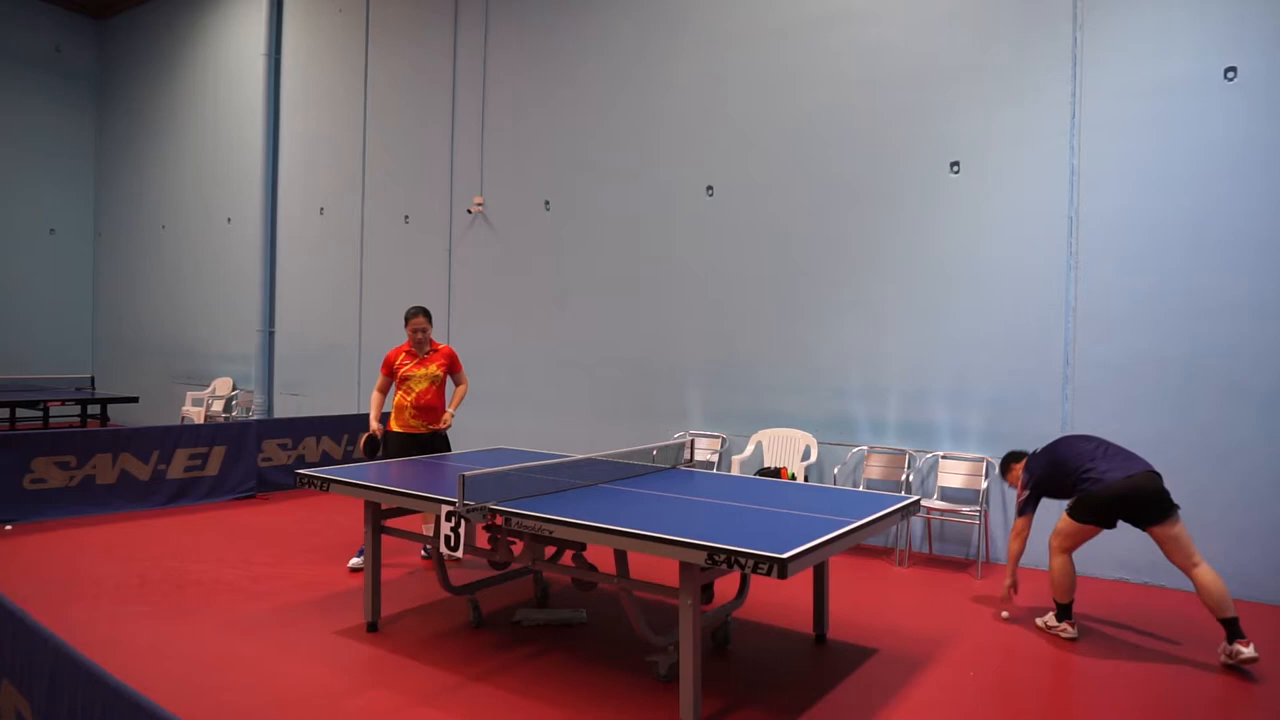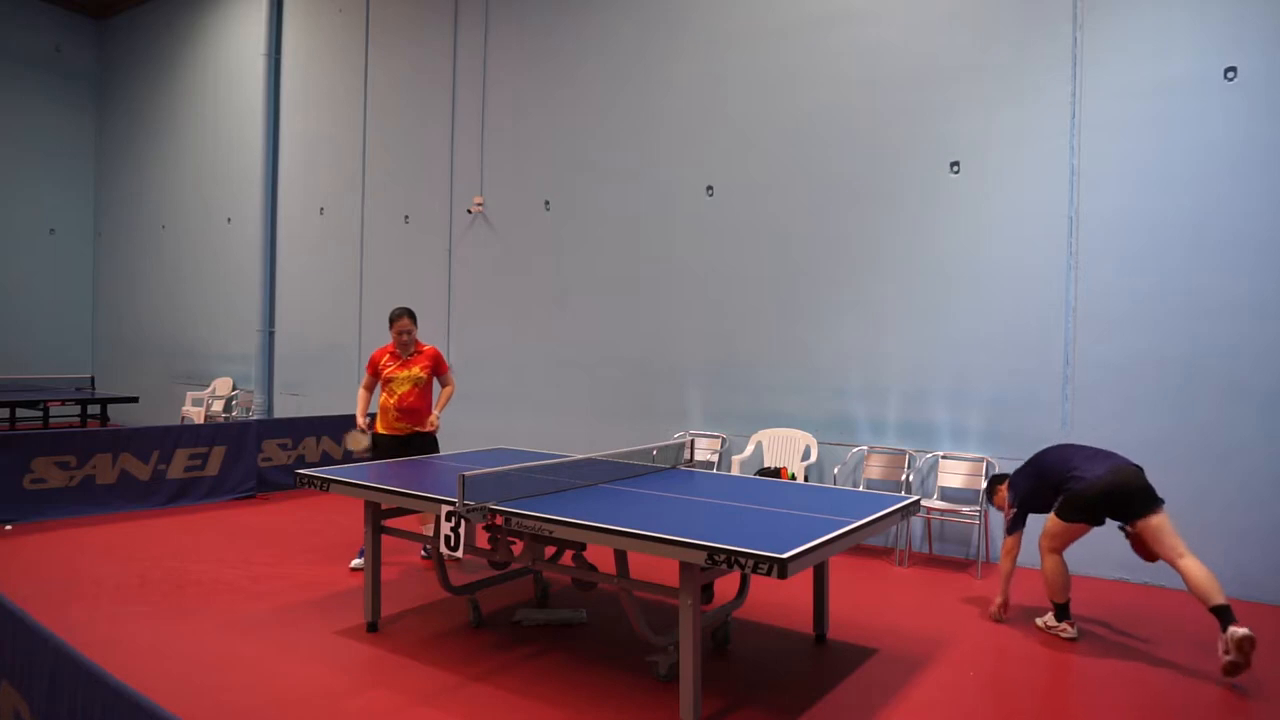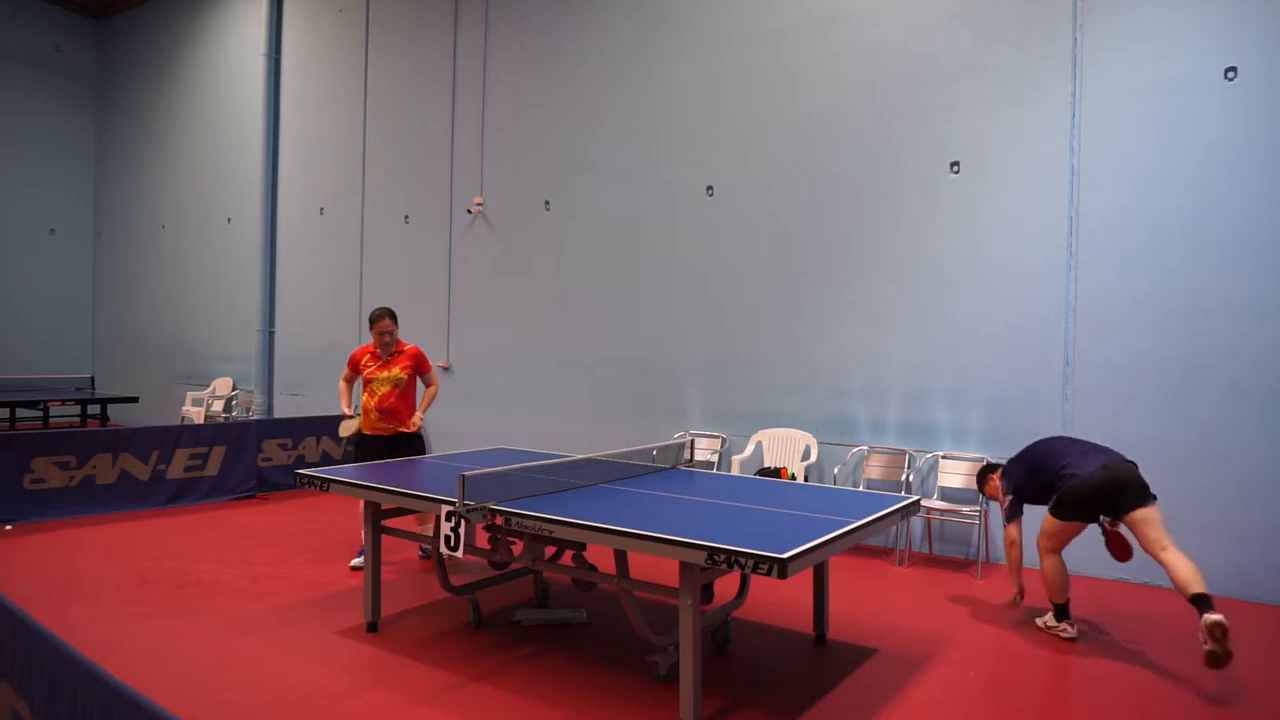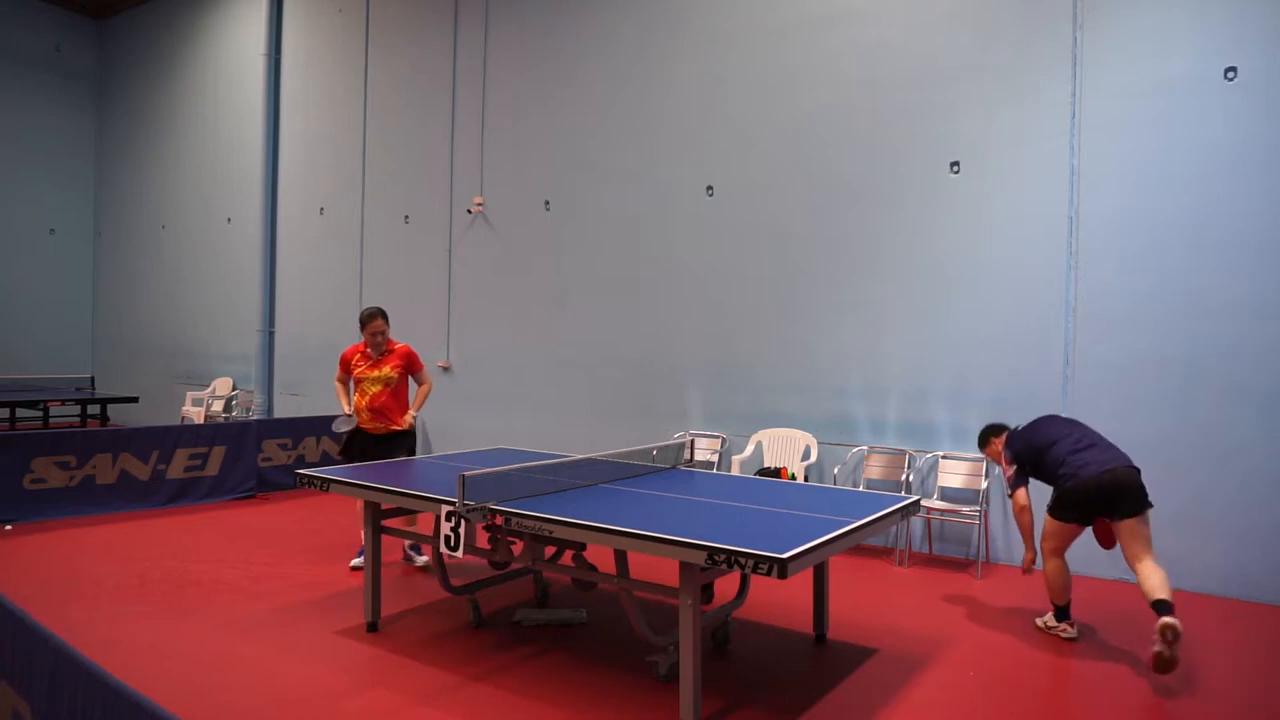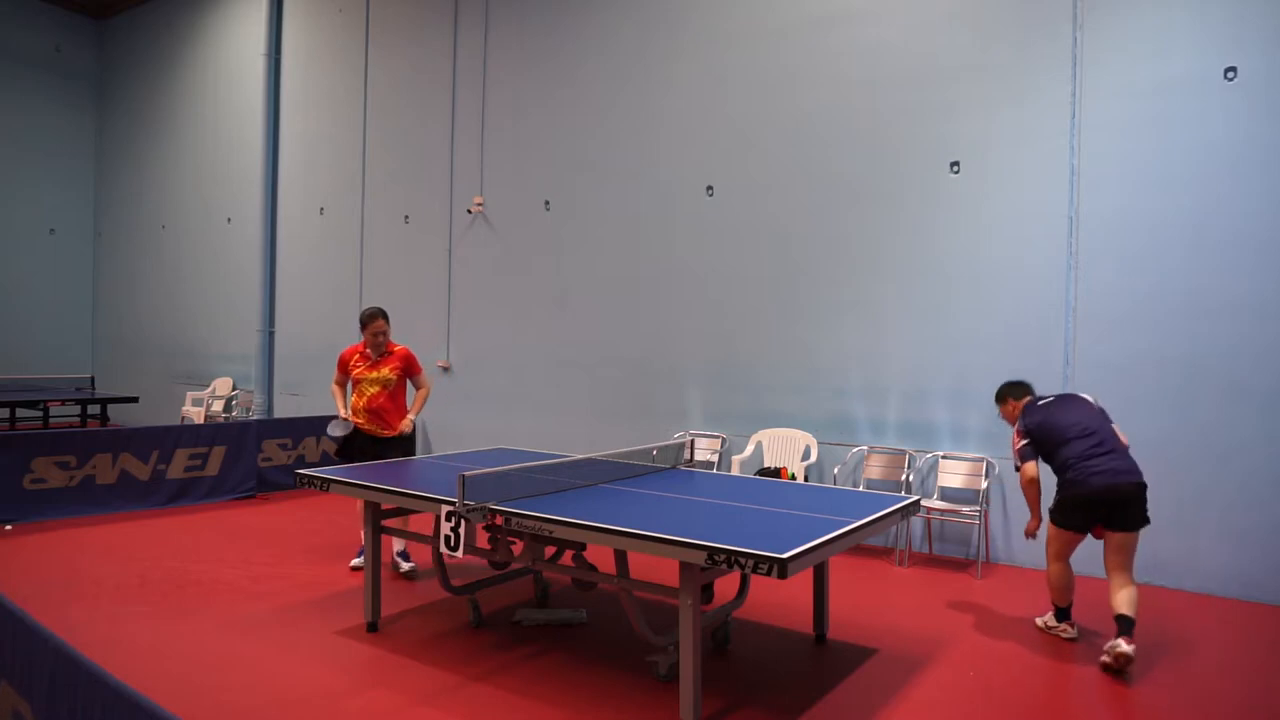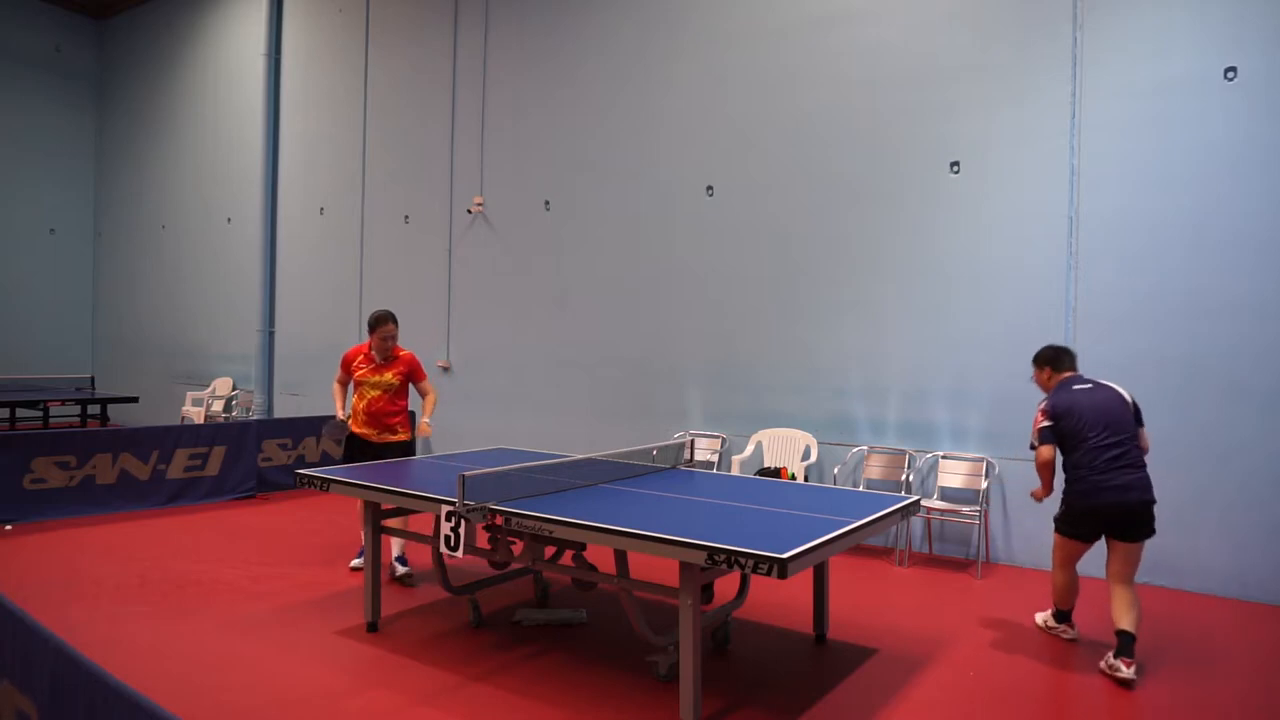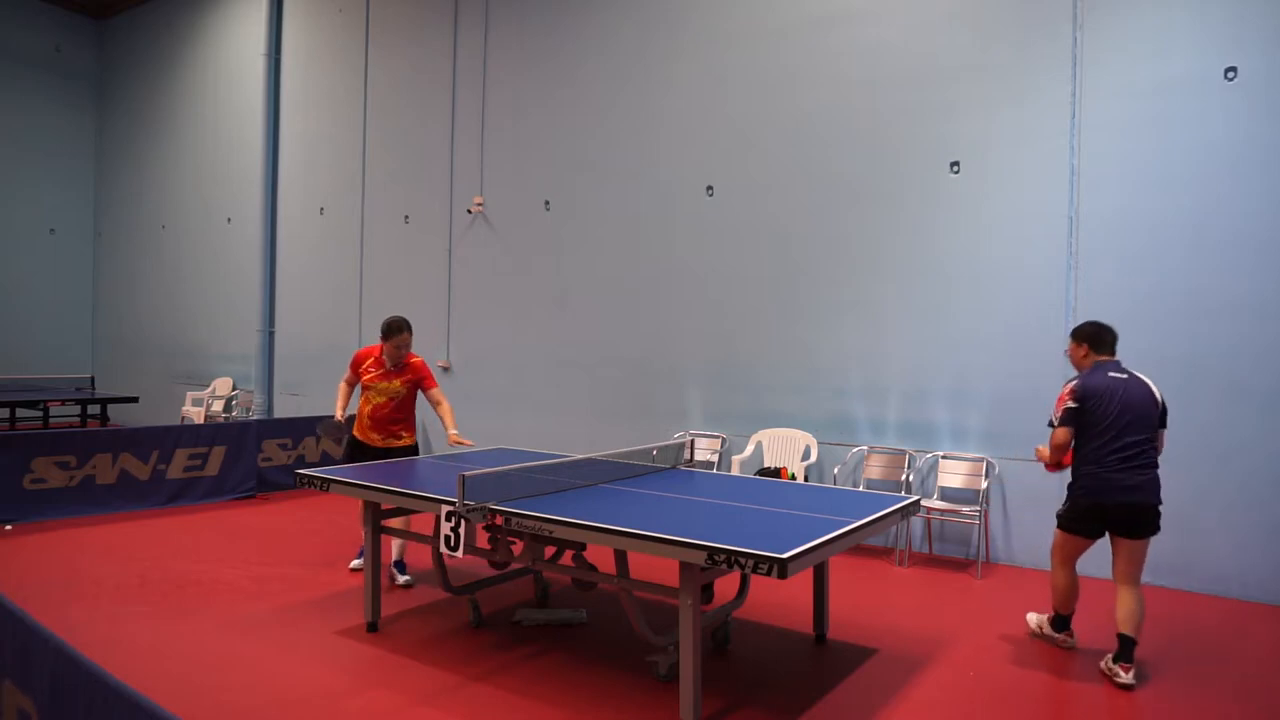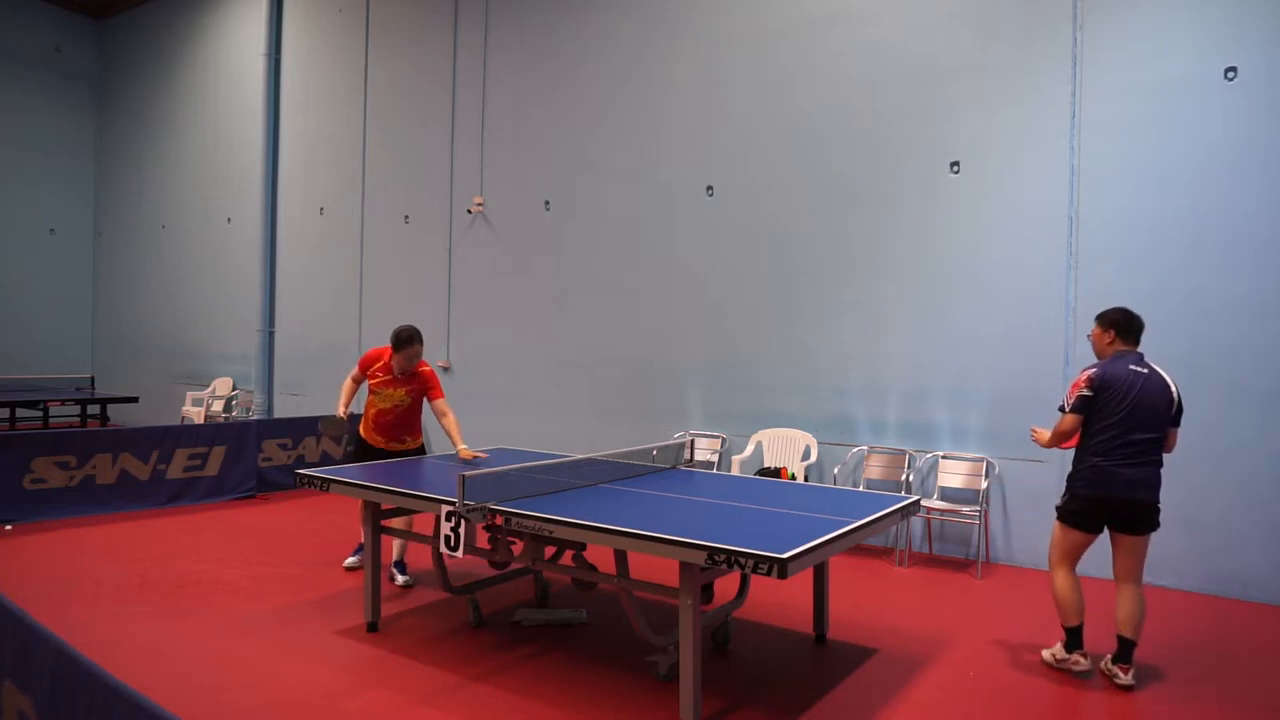
dt=0.2s
person 1, frame 1
left shoulder: (1031, 471)
right shoulder: (1068, 446)
left elbow: (1020, 531)
left wrist: (1011, 574)
left hip: (1103, 489)
right hip: (1146, 479)
left knee: (1059, 547)
right knee: (1193, 563)
left ankle: (1062, 619)
right ankle: (1237, 641)
person 1, frame 2
left shoulder: (1017, 489)
left elbow: (1010, 548)
left wrist: (1003, 594)
right wrist: (1130, 516)
left hip: (1090, 488)
right hip: (1130, 475)
left knee: (1049, 547)
right knee: (1180, 555)
left ankle: (1061, 620)
right ankle: (1230, 627)
person 1, frame 3
left shoulder: (1009, 483)
right shoulder: (1044, 451)
left elbow: (1013, 538)
left wrist: (1018, 584)
right wrist: (1111, 511)
left hip: (1082, 485)
right hip: (1124, 471)
left knee: (1049, 547)
right knee: (1166, 550)
left ankle: (1061, 620)
right ankle: (1207, 612)
person 1, frame 4
left shoulder: (1010, 451)
right shoulder: (1055, 422)
left elbow: (1021, 504)
left wrist: (1030, 551)
left hip: (1080, 484)
right hip: (1125, 473)
left knee: (1052, 552)
right knee: (1143, 560)
left ankle: (1062, 621)
right ankle: (1165, 617)
person 1, frame 5
left shoulder: (1024, 425)
right shoulder: (1081, 399)
left elbow: (1030, 475)
right elbow: (1123, 443)
left wrist: (1035, 517)
left hip: (1080, 488)
right hip: (1129, 482)
left knee: (1057, 556)
right knee: (1120, 574)
left ankle: (1063, 621)
right ankle: (1124, 638)
person 1, frame 6
left shoulder: (1051, 406)
right shoulder: (1117, 392)
left elbow: (1045, 458)
right elbow: (1143, 445)
left wrist: (1044, 489)
left hip: (1086, 496)
right hip: (1137, 495)
left knee: (1063, 563)
right knee: (1122, 582)
left ankle: (1062, 622)
right ankle: (1124, 657)
person 1, frame 7
left shoulder: (1079, 387)
right shoulder: (1148, 388)
left elbow: (1061, 441)
right elbow: (1157, 445)
left wrist: (1050, 458)
left hip: (1092, 493)
right hip: (1142, 495)
left knee: (1062, 561)
right knee: (1128, 582)
left ankle: (1060, 628)
right ankle: (1123, 662)
person 1, frame 8
left shoulder: (1096, 375)
right shoulder: (1165, 383)
left elbow: (1068, 427)
right elbow: (1169, 442)
left wrist: (1049, 439)
left hip: (1091, 486)
right hip: (1142, 492)
left knee: (1061, 565)
right knee: (1129, 580)
left ankle: (1073, 649)
right ankle: (1122, 664)
person 2, frame 1
left shoulder: (446, 354)
right shoulder: (394, 356)
left elbow: (462, 383)
right elbow: (380, 390)
left wrist: (451, 411)
right wrist: (374, 419)
left hip: (433, 432)
right hip: (400, 431)
left ankle: (430, 544)
right ankle: (368, 547)
person 2, frame 2
left shoulder: (432, 355)
right shoulder: (380, 357)
left elbow: (449, 385)
right elbow: (366, 388)
left wrist: (436, 413)
right wrist: (361, 414)
left hip: (421, 433)
right hip: (387, 433)
left ankle: (430, 545)
right ankle: (368, 548)
person 2, frame 3
left shoulder: (413, 354)
right shoulder: (360, 356)
left elbow: (433, 385)
right elbow: (345, 380)
left wrist: (419, 414)
right wrist: (346, 406)
left hip: (406, 433)
right hip: (370, 433)
left ankle: (427, 543)
right ankle: (367, 547)
person 2, frame 4
left shoulder: (404, 353)
right shoulder: (350, 356)
left elbow: (425, 383)
right elbow: (340, 381)
left wrist: (412, 413)
right wrist: (346, 405)
left hip: (398, 431)
right hip: (363, 432)
left ankle: (411, 545)
right ankle: (366, 547)
person 2, frame 5
left shoulder: (403, 355)
right shoulder: (349, 356)
left elbow: (423, 387)
right elbow: (338, 384)
left wrist: (411, 416)
right wrist: (342, 408)
left hip: (396, 435)
right hip: (361, 433)
left ankle: (399, 552)
right ankle: (366, 548)
person 2, frame 6
left shoulder: (407, 360)
right shoulder: (353, 356)
left elbow: (429, 393)
right elbow: (340, 383)
left wrist: (425, 420)
right wrist: (340, 408)
left hip: (396, 440)
right hip: (360, 437)
left ankle: (398, 558)
right ankle: (366, 548)
person 2, frame 7
left shoulder: (417, 367)
right shoulder: (363, 357)
left elbow: (440, 401)
right elbow: (347, 383)
left wrist: (452, 431)
right wrist: (340, 408)
left hip: (400, 444)
right hip: (363, 439)
left ankle: (397, 562)
right ankle: (368, 548)
person 2, frame 8
left shoulder: (426, 375)
right shoulder: (374, 358)
left elbow: (444, 414)
right elbow: (353, 378)
left wrist: (461, 447)
right wrist: (342, 406)
left hip: (406, 447)
right hip: (368, 440)
left ankle: (398, 564)
right ankle: (364, 546)
